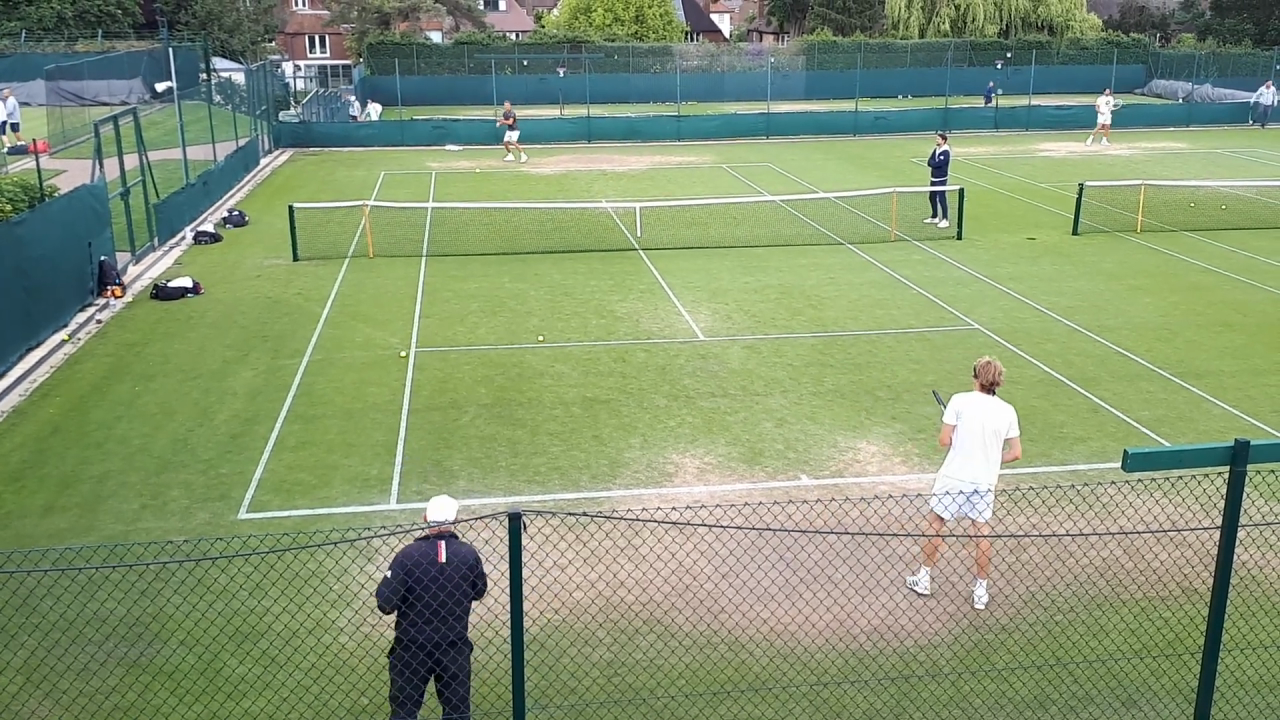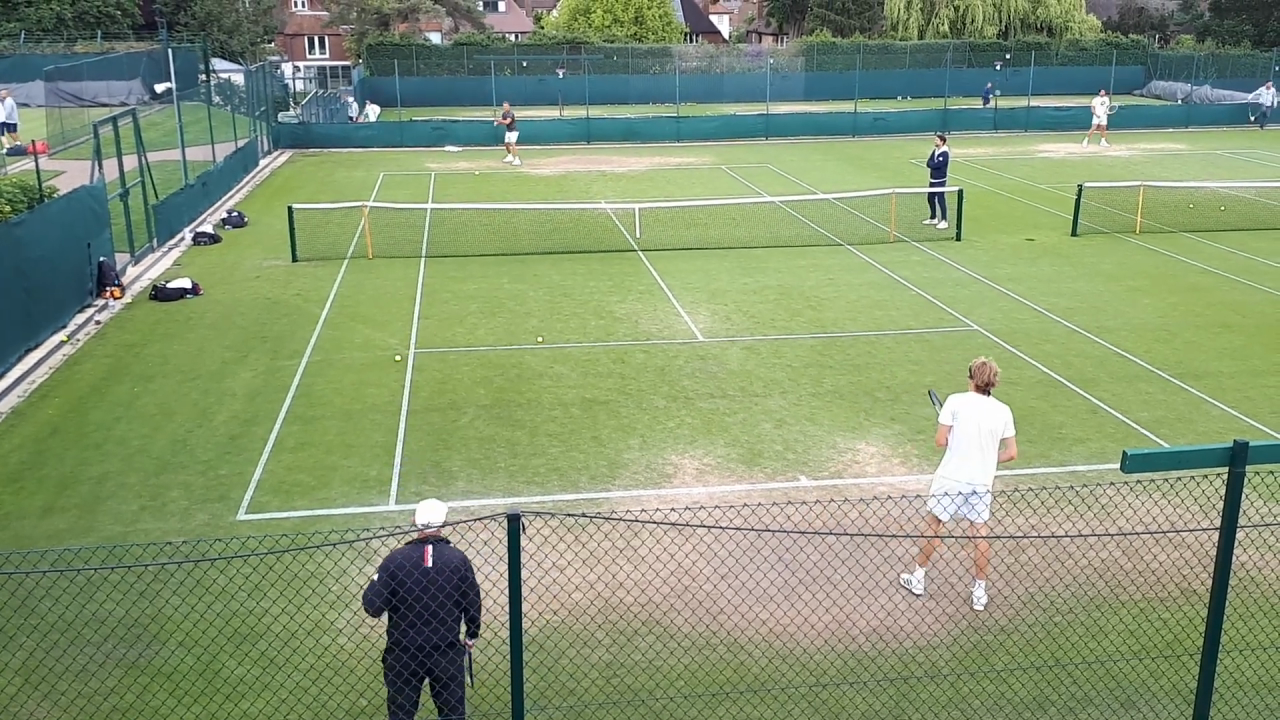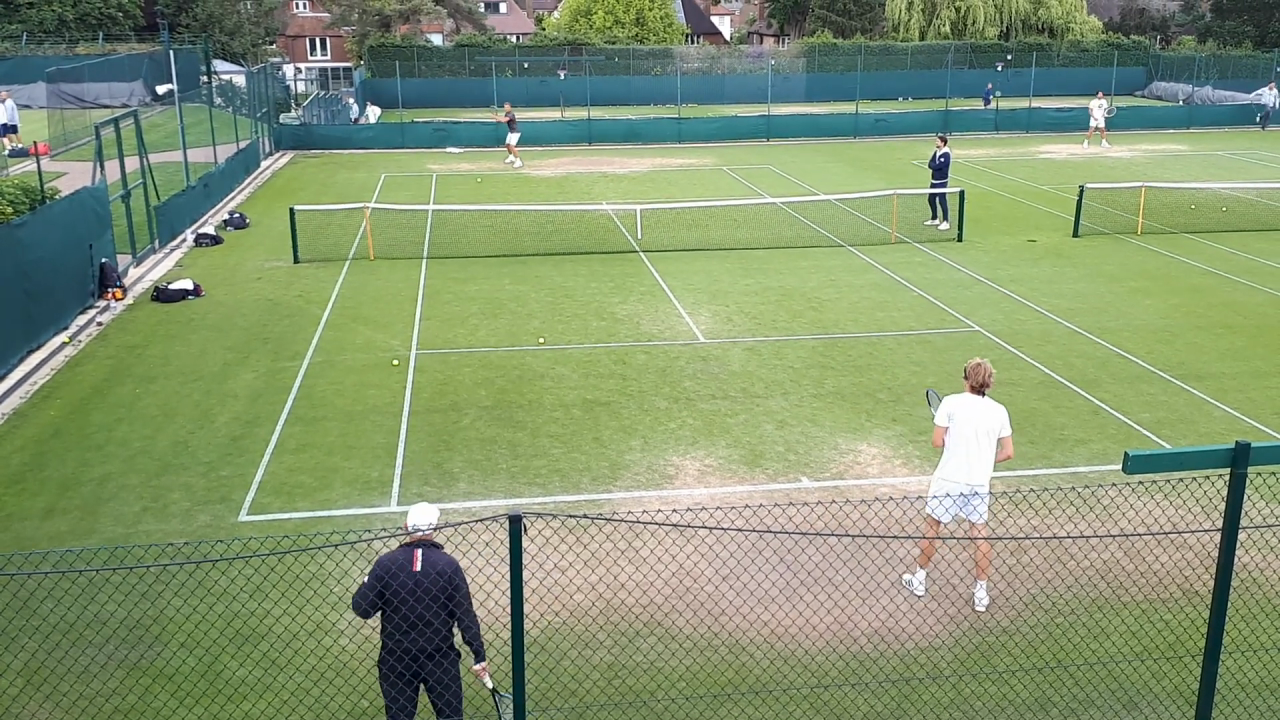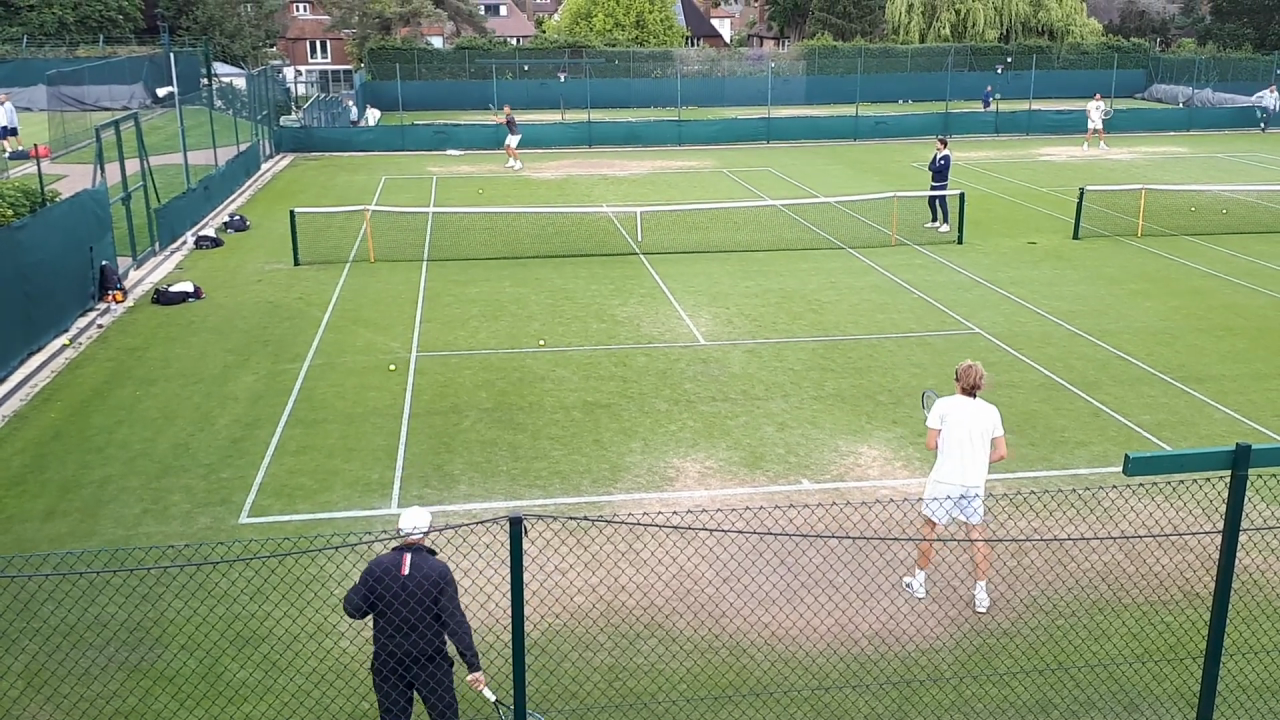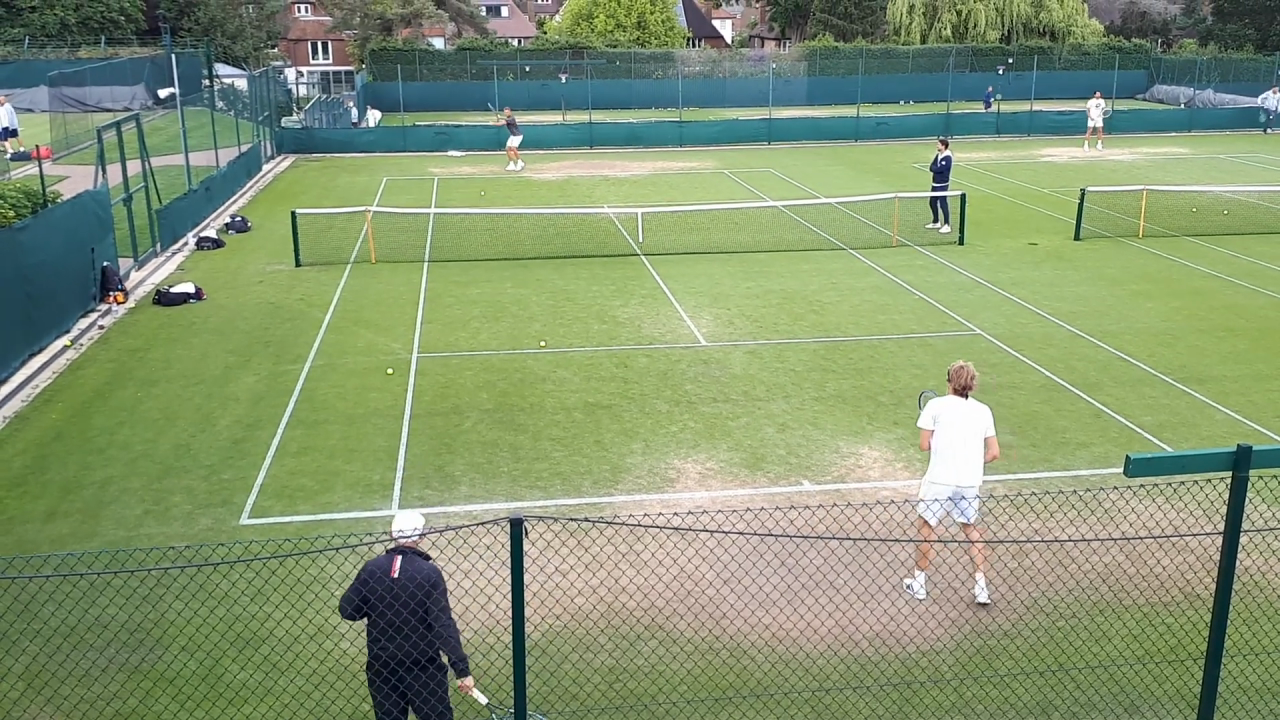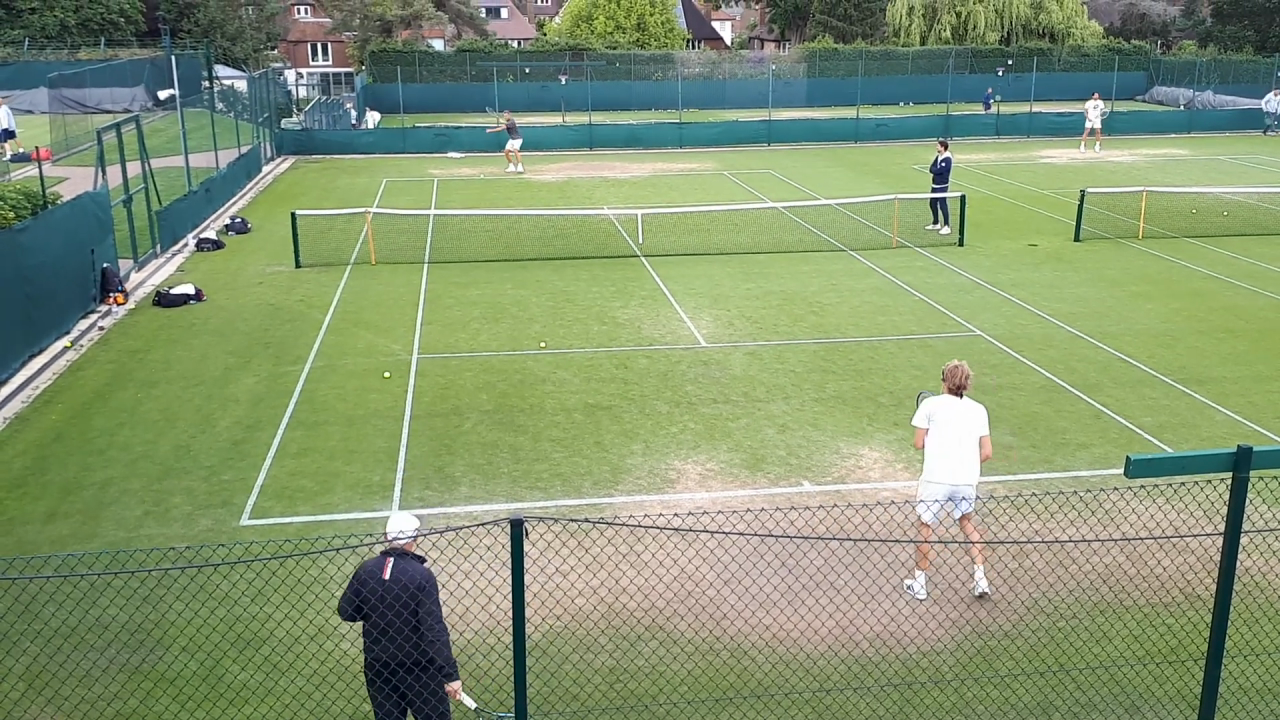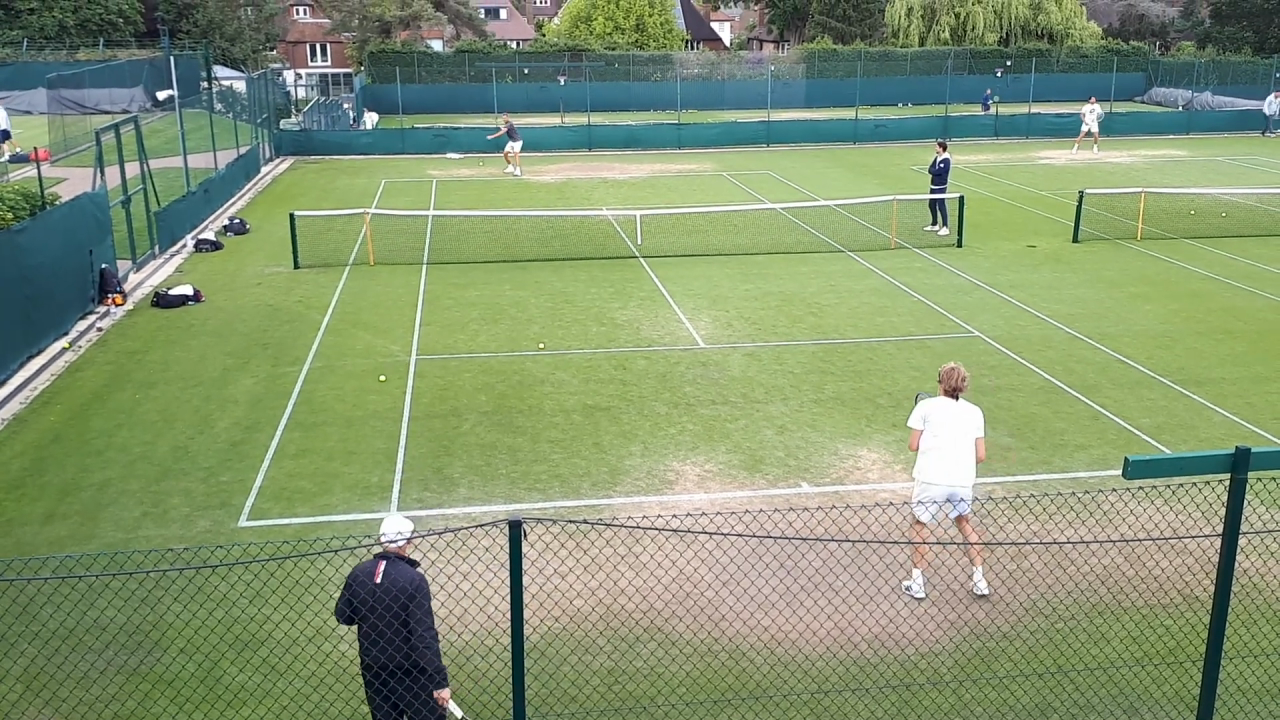
dt=0.1s
person 1, frame 1
left shoulder: (960, 401)
right shoulder: (1008, 411)
left elbow: (945, 441)
right elbow: (1016, 453)
left hip: (954, 477)
right hip: (984, 482)
left knee: (935, 525)
right knee: (982, 533)
left ankle: (923, 578)
right ankle: (981, 591)
person 1, frame 2
left shoulder: (956, 401)
right shoulder: (1003, 411)
left elbow: (940, 441)
right elbow: (1011, 453)
left hip: (951, 478)
right hip: (981, 482)
left knee: (933, 526)
right knee: (980, 534)
left ankle: (918, 578)
right ankle: (979, 592)
person 1, frame 3
left shoulder: (951, 403)
right shoulder: (999, 411)
left elbow: (937, 442)
right elbow: (1008, 453)
left hip: (949, 479)
right hip: (979, 483)
left knee: (932, 527)
right knee: (979, 534)
left ankle: (919, 580)
right ankle: (981, 593)
person 1, frame 4
left shoulder: (943, 405)
right shoulder: (991, 411)
left elbow: (931, 444)
right elbow: (1001, 453)
left hip: (944, 481)
right hip: (974, 484)
left knee: (929, 529)
right knee: (977, 535)
left ankle: (919, 582)
right ankle: (981, 594)
person 1, frame 5
left shoulder: (936, 405)
right shoulder: (984, 411)
left elbow: (924, 445)
right elbow: (994, 453)
left hip: (939, 481)
right hip: (970, 483)
left knee: (926, 528)
right knee: (972, 531)
left ankle: (919, 583)
right ankle: (980, 586)
person 1, frame 6
left shoulder: (930, 404)
right shoulder: (979, 410)
left elbow: (918, 444)
right elbow: (987, 453)
left hip: (936, 480)
right hip: (966, 481)
left knee: (925, 528)
right knee: (968, 524)
left ankle: (919, 583)
right ankle: (979, 577)
person 1, frame 7
left shoulder: (926, 406)
right shoulder: (975, 412)
left elbow: (913, 445)
right elbow: (980, 455)
left hip: (931, 481)
right hip: (962, 482)
left knee: (919, 527)
right knee: (966, 525)
left ankle: (917, 582)
right ankle: (979, 579)
person 2, frame 1
left shoulder: (408, 555)
right shoulder: (468, 554)
left elbow: (386, 603)
right elbow: (479, 591)
left hip: (409, 648)
right hip: (452, 647)
person 2, frame 2
left shoulder: (396, 559)
right shoulder: (458, 559)
left elbow: (373, 606)
right elbow: (472, 604)
left wrist: (398, 600)
right wrist: (472, 634)
left hip: (403, 652)
right hip: (446, 651)
person 2, frame 3
left shoulder: (386, 563)
right shoulder: (448, 565)
left elbow: (362, 607)
right elbow: (465, 614)
right wrist: (479, 655)
left hip: (395, 656)
right hip: (438, 655)
person 2, frame 4
left shoulder: (378, 566)
right shoulder: (438, 569)
left elbow: (352, 608)
right elbow: (454, 621)
right wrist: (473, 664)
left hip: (388, 662)
right hip: (431, 661)
person 2, frame 5
left shoulder: (371, 568)
right shoulder: (429, 572)
left elbow: (348, 610)
right elbow: (444, 626)
right wrist: (462, 670)
left hip: (380, 665)
right hip: (420, 665)
person 2, frame 6
left shoulder: (365, 570)
right shoulder: (421, 575)
left elbow: (346, 612)
right elbow: (434, 630)
right wrist: (450, 674)
left hip: (378, 666)
right hip: (418, 668)
person 2, frame 7
left shoulder: (358, 574)
right shoulder: (413, 580)
left elbow: (343, 616)
right elbow: (424, 635)
right wrist: (439, 681)
left hip: (373, 670)
right hip: (409, 673)
